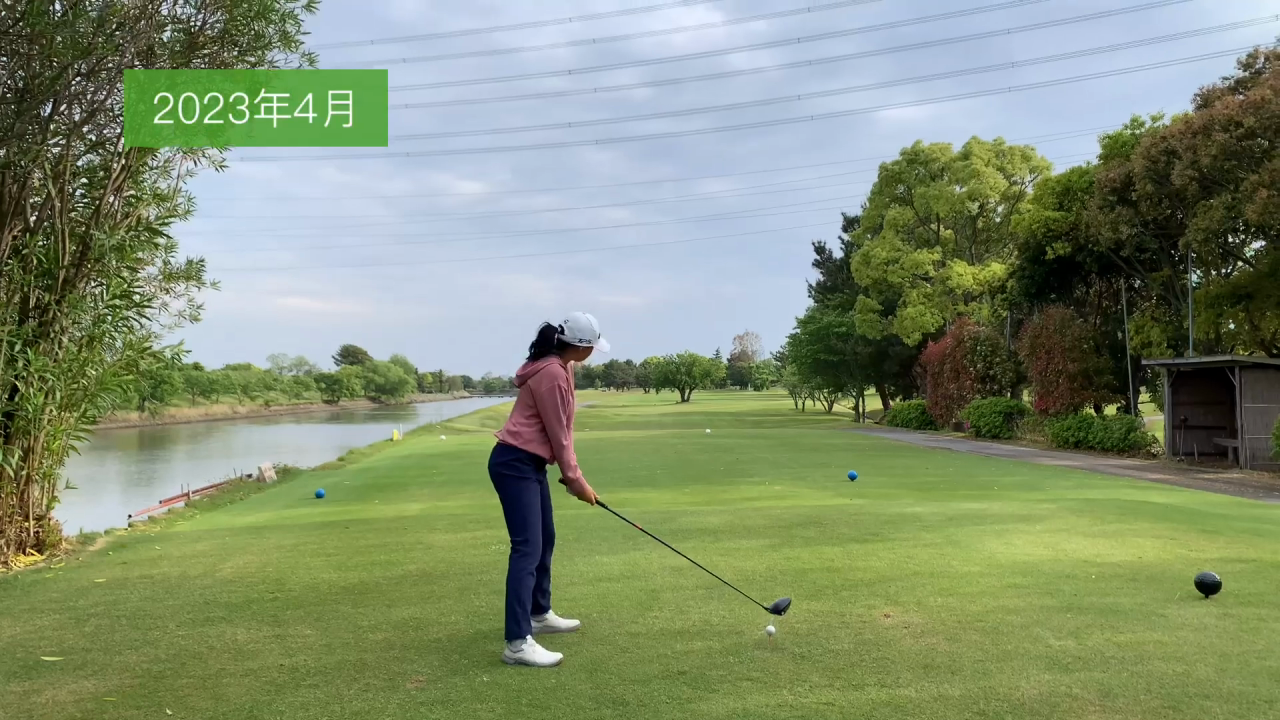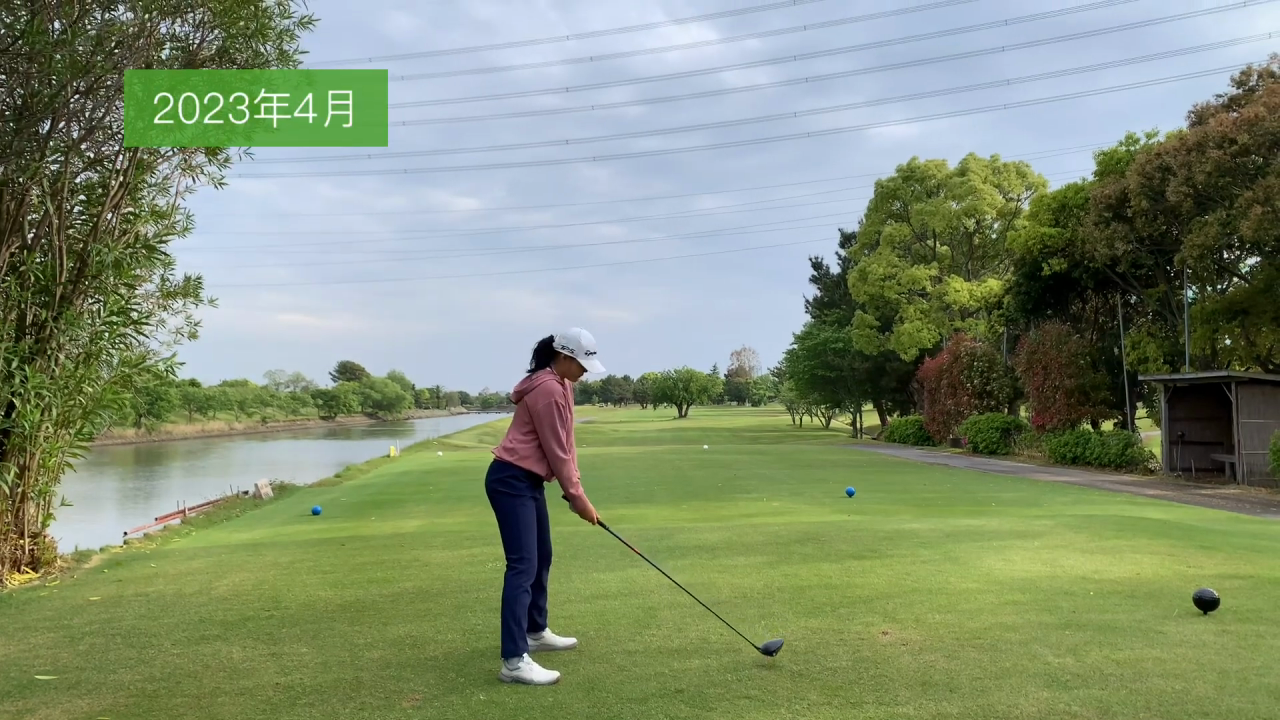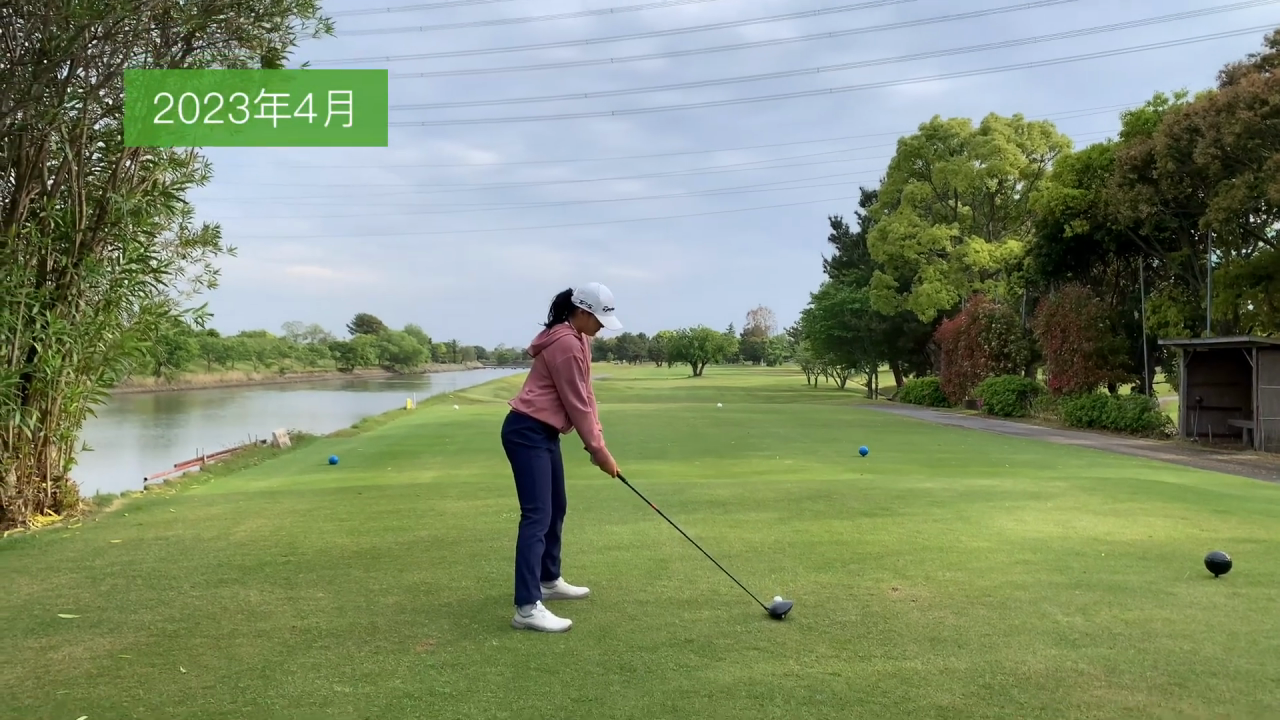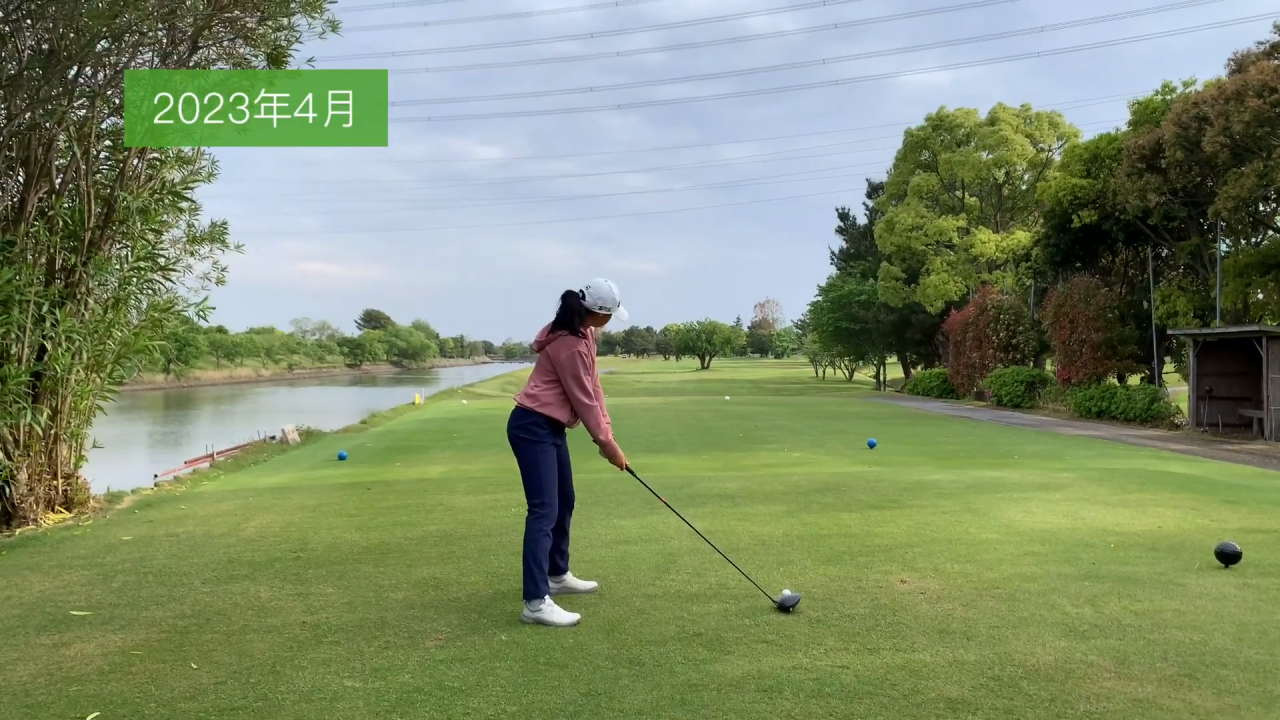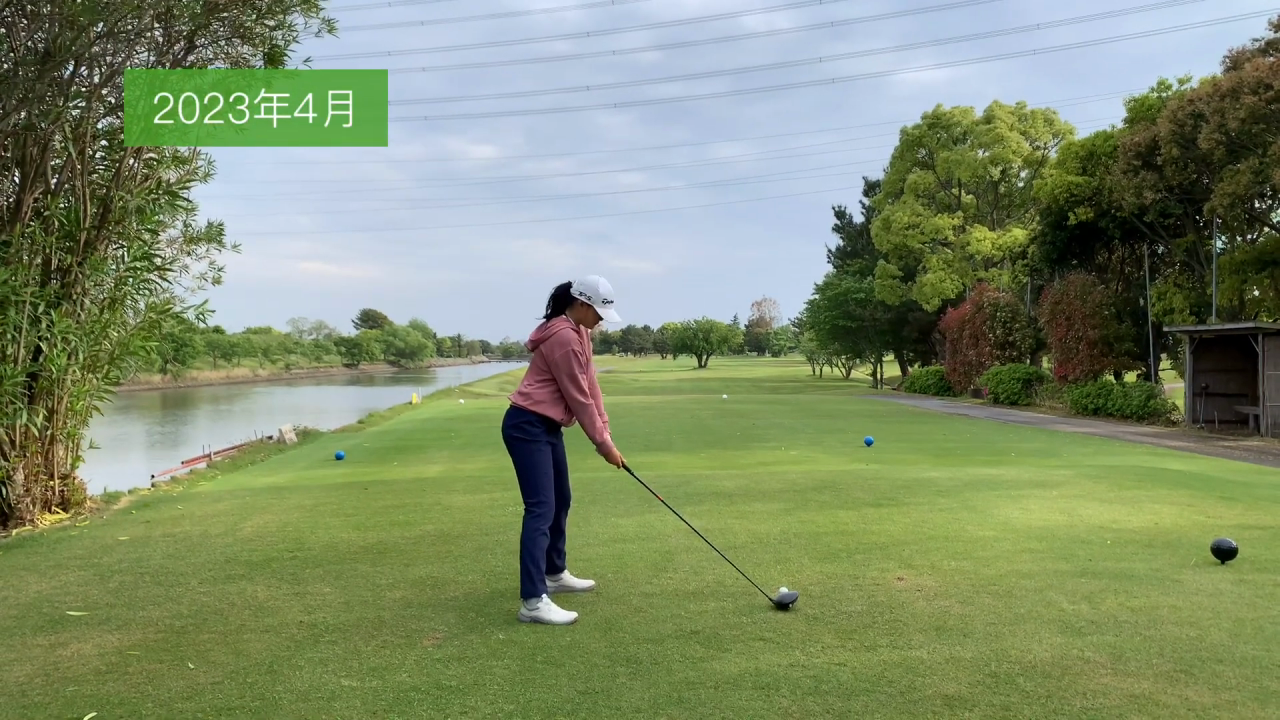
dt=1s
person 1, frame 1
left shoulder: (561, 368)
right shoulder: (551, 375)
left elbow: (563, 429)
right elbow: (557, 434)
left wrist: (573, 472)
right wrist: (576, 481)
left hip: (531, 463)
right hip: (514, 463)
left knee: (544, 540)
right knee: (527, 547)
left ankle: (539, 614)
right ankle: (518, 643)
person 1, frame 2
left shoulder: (560, 385)
right shoulder: (548, 391)
left elbow: (566, 444)
right elbow: (556, 452)
left wrist: (576, 488)
right wrist: (578, 498)
left hip: (528, 480)
right hip: (511, 480)
left knee: (541, 557)
right knee: (523, 565)
left ankle: (536, 632)
right ankle: (514, 661)
person 1, frame 3
left shoulder: (577, 338)
right shoulder: (565, 345)
left elbow: (586, 395)
right elbow: (576, 405)
left wrist: (598, 439)
right wrist: (599, 451)
left hip: (544, 432)
right hip: (527, 432)
left knee: (556, 508)
right knee: (537, 515)
left ankle: (549, 581)
right ankle: (527, 607)
person 1, frame 4
left shoulder: (582, 332)
right shoulder: (570, 342)
left elbow: (593, 386)
right elbow: (582, 398)
left wrist: (607, 432)
right wrist: (606, 442)
left hip: (550, 427)
right hip: (533, 427)
left knee: (564, 502)
right knee: (544, 510)
left ankle: (557, 575)
right ankle: (536, 602)
person 1, frame 5
left shoulder: (578, 332)
right shoulder: (563, 339)
left elbow: (590, 386)
right elbow: (577, 397)
left wrist: (605, 431)
right wrist: (603, 443)
left hip: (547, 427)
right hip: (528, 426)
left knee: (560, 502)
right knee: (541, 509)
left ankle: (554, 574)
right ankle: (533, 601)
